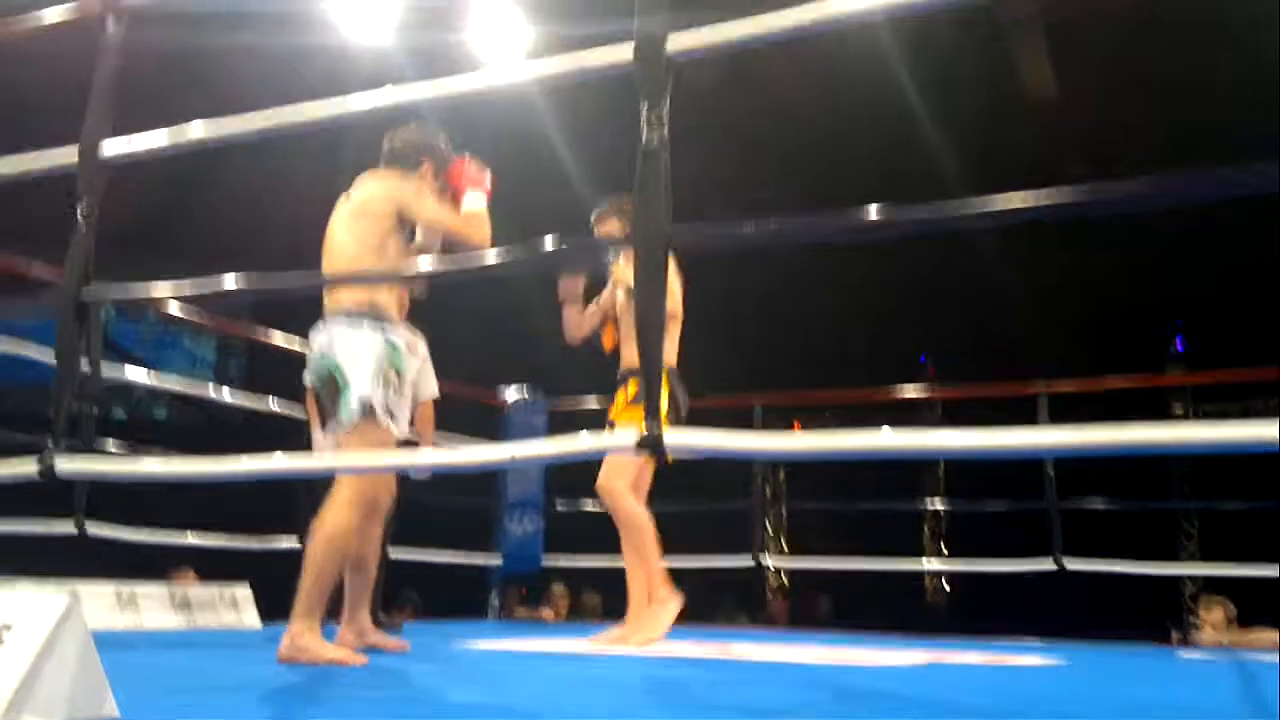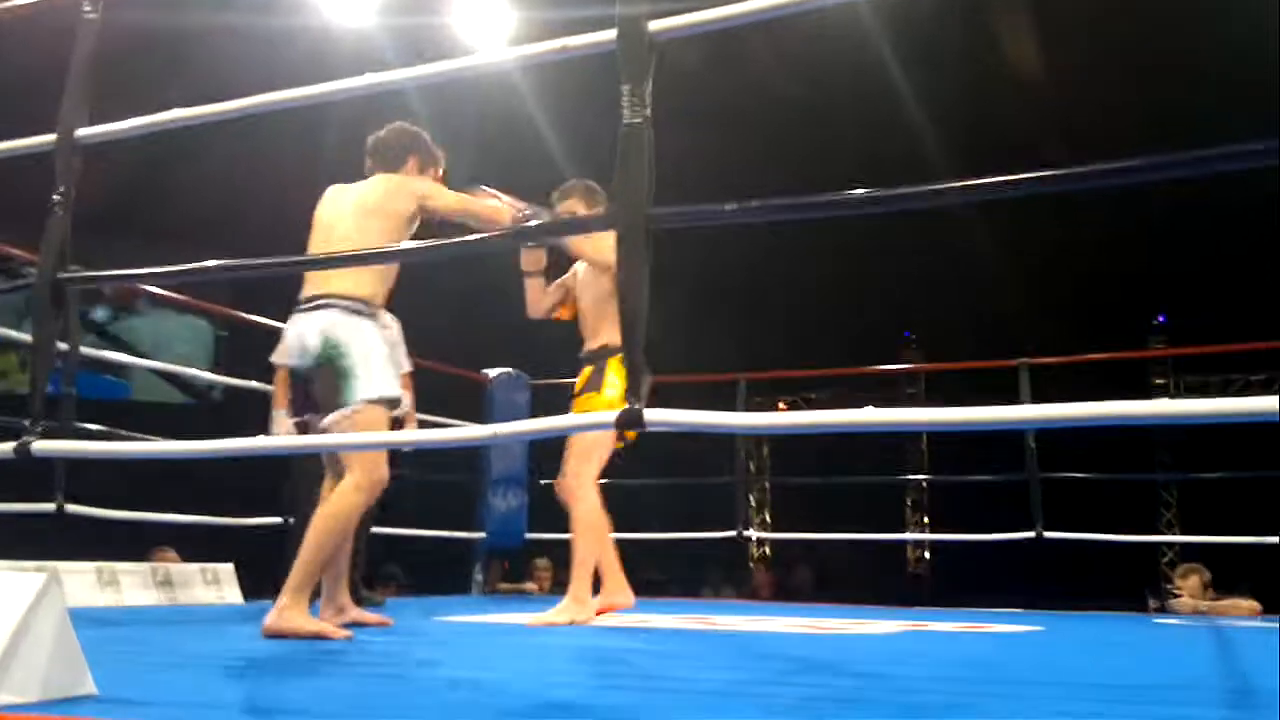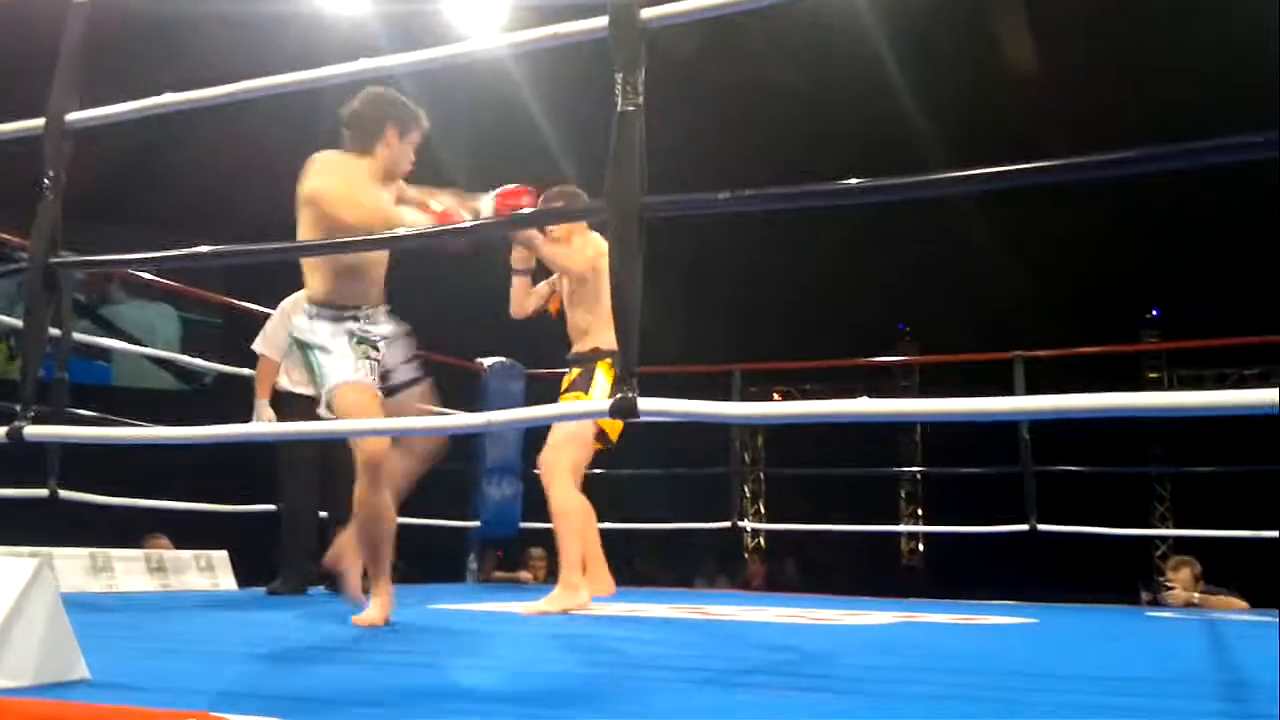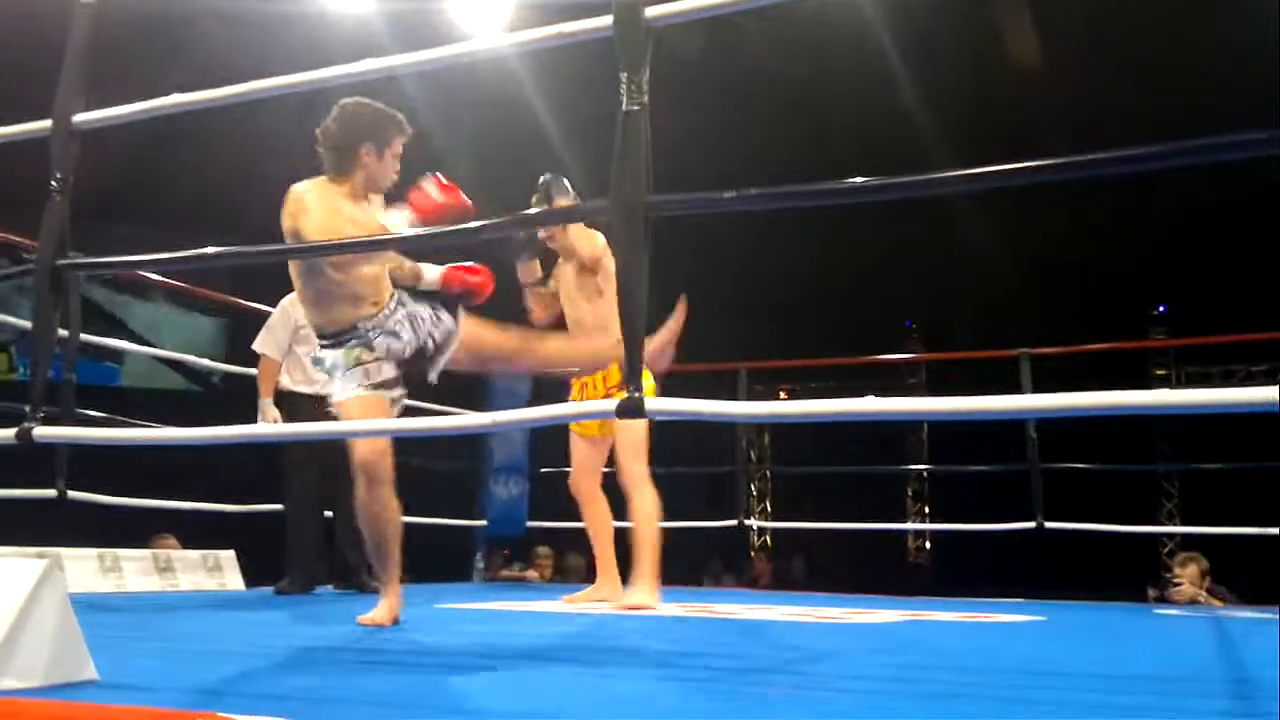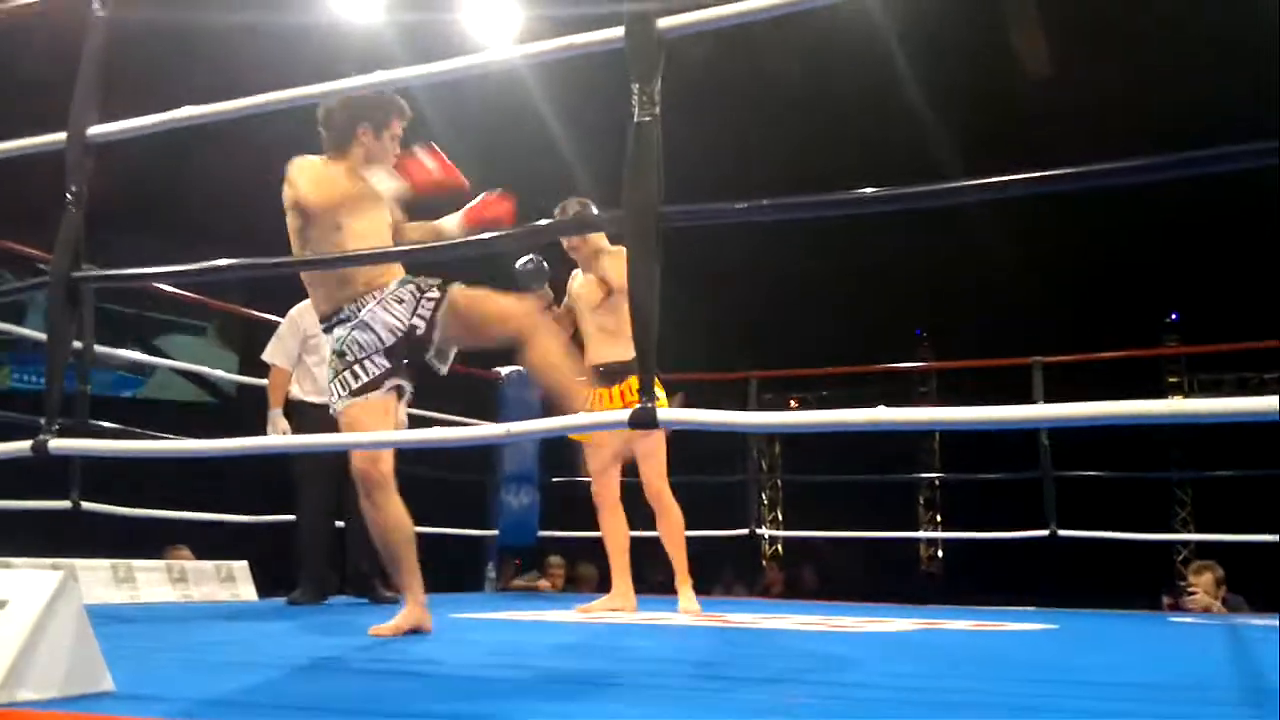
dt=0.2s
person 1, frame 1
left shoulder: (353, 203)
right shoulder: (396, 185)
right elbow: (475, 239)
left wrist: (446, 213)
right wrist: (476, 193)
left hip: (337, 342)
right hip: (361, 340)
left knee: (375, 493)
right knee: (356, 492)
left ankle: (357, 622)
right ankle: (301, 632)
person 1, frame 2
left shoulder: (336, 195)
right shoulder: (401, 189)
right elbow: (496, 216)
right wrist: (507, 209)
left hip: (313, 329)
right hip: (345, 332)
left knee: (349, 472)
right knee: (365, 475)
left ankle: (336, 601)
right ankle: (289, 608)
person 1, frame 3
left shoulder: (381, 182)
right shoulder: (328, 166)
left elbow: (434, 204)
right elbow: (357, 219)
left wrist: (489, 205)
right wrist: (428, 219)
left hip: (376, 326)
right hip: (335, 331)
left knee: (423, 442)
right knee: (375, 454)
left ankle: (352, 545)
right ankle: (378, 586)
person 1, frame 4
left shoulder: (371, 202)
right shoulder: (305, 198)
right elbow: (335, 254)
left wrist: (432, 277)
right wrist: (410, 216)
left hip: (409, 320)
right hip: (352, 350)
left knee: (521, 348)
right knee: (370, 466)
left ankle: (639, 353)
right ankle: (390, 594)
person 1, frame 5
left shoulder: (378, 185)
right shoulder: (308, 172)
right elbow: (324, 204)
left wrist: (460, 222)
right wrist: (399, 181)
left hip: (410, 304)
right hip: (353, 336)
left knee: (524, 317)
right knee: (371, 474)
right ankle: (414, 603)
person 2, frame 1
right shoulder: (616, 287)
left elbow: (670, 309)
right elbow: (575, 332)
left wrist: (619, 271)
right wrist: (570, 282)
left hip: (654, 388)
right hip: (631, 393)
left knee: (612, 484)
right knee: (628, 506)
left ankle: (661, 593)
right ankle: (639, 618)
person 2, frame 2
left shoulder: (610, 240)
right shoulder: (580, 268)
left elbow: (612, 261)
right elbow: (538, 309)
left wrist: (561, 237)
right wrist: (533, 253)
left hip: (614, 370)
right hip: (597, 374)
left knee: (577, 475)
right knee: (573, 484)
left ankle: (579, 596)
right ankle: (615, 587)
person 2, frame 3
left shoulder: (593, 245)
right shoulder: (565, 269)
left elbow: (573, 264)
right elbow: (519, 309)
left wrist: (533, 231)
right wrist: (523, 250)
left hip: (601, 371)
right hip: (580, 375)
left knee: (552, 466)
right knee: (563, 478)
left ankle: (570, 583)
right ankle: (596, 575)
person 2, frame 4
left shoulder: (592, 240)
right shoulder: (561, 263)
left elbow: (588, 255)
right elbow: (541, 317)
left wrist: (564, 206)
right wrist: (526, 268)
left hip: (620, 370)
right hip: (588, 377)
left knee: (633, 473)
right knee: (583, 482)
left ankle: (645, 580)
right ankle: (608, 579)
person 2, frame 5
left shoulder: (618, 258)
right shoulder: (575, 281)
left elbow: (619, 285)
right elbow: (559, 331)
left wrist: (595, 245)
right wrist: (539, 291)
left hip: (634, 381)
right hip: (596, 386)
left knee: (656, 489)
right knee: (603, 493)
left ankle: (684, 585)
right ankle: (621, 590)
person 3, frame 1
left shoulder: (414, 345)
right shoulder: (346, 339)
left elbow: (423, 401)
right elbow: (316, 390)
left wrist: (425, 449)
right wrist: (318, 434)
left hip: (389, 448)
right hip: (346, 444)
left knee: (379, 528)
right knee: (342, 523)
left ankle: (372, 608)
person 3, frame 2
left shoulder: (387, 323)
left elbow: (401, 374)
left wrist: (410, 420)
right wrist: (282, 415)
right hip: (320, 421)
right knee: (312, 502)
left ankle: (353, 583)
person 3, frame 3
right shoulder: (295, 306)
right elbow: (269, 357)
right wrist: (262, 404)
right hip: (301, 407)
left knee: (346, 495)
right knee: (298, 494)
right ankle: (294, 573)
person 3, frame 4
right shoulder: (294, 305)
right elbow: (271, 356)
right wrist: (266, 403)
right hip: (304, 406)
left knee: (351, 494)
right knee: (303, 493)
left ankle: (353, 570)
right ankle: (300, 572)
person 3, frame 5
right shoulder: (303, 314)
right elbow: (280, 366)
right wrist: (276, 414)
right hip: (314, 417)
right knee: (314, 503)
left ankle: (367, 580)
right ankle: (313, 582)
